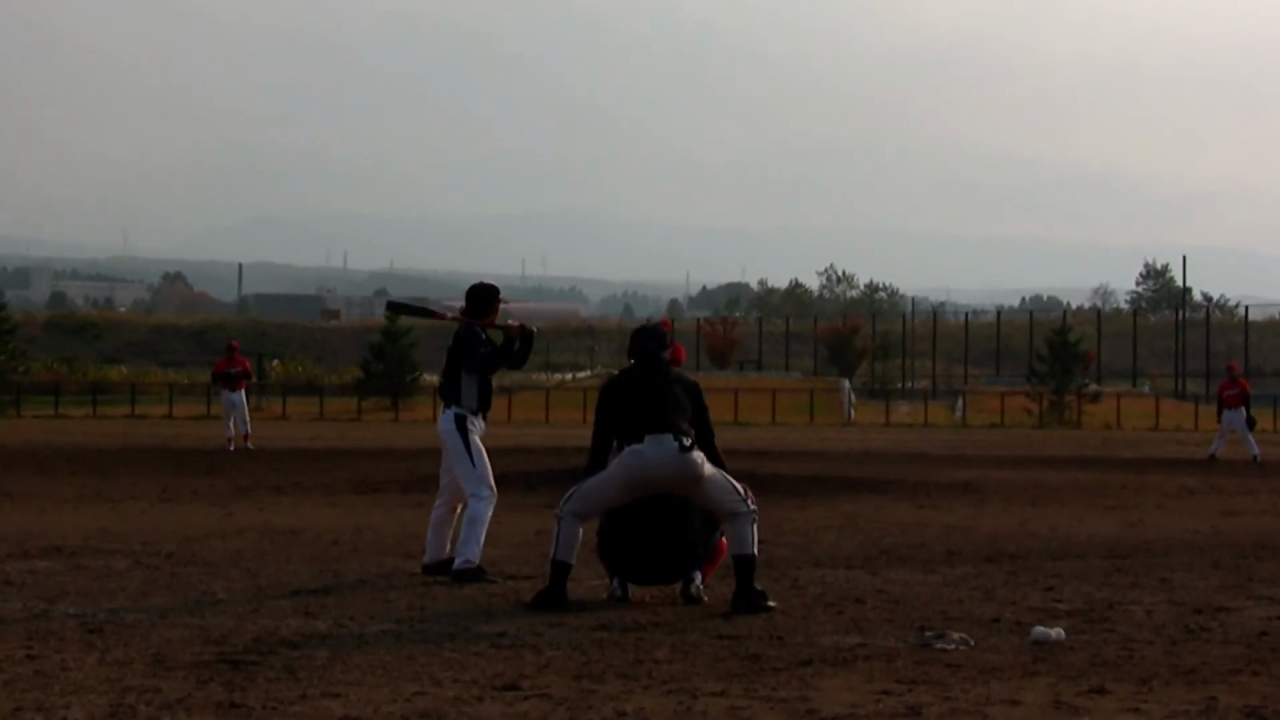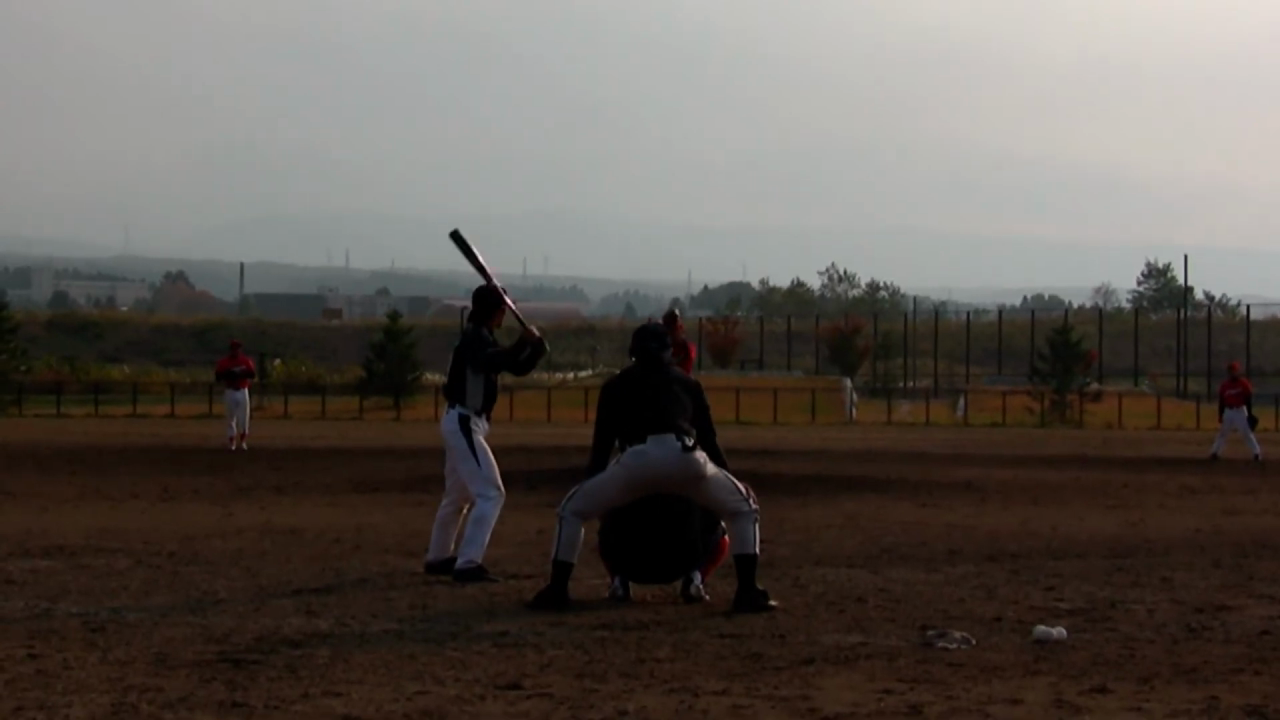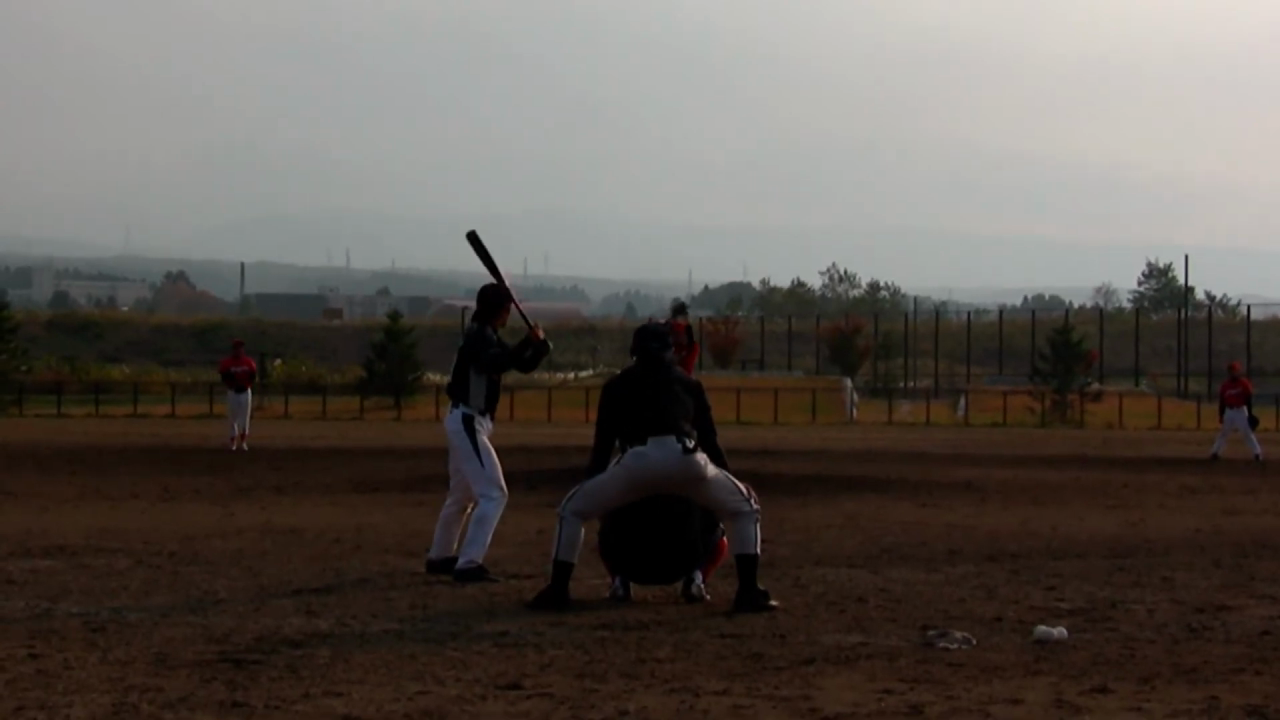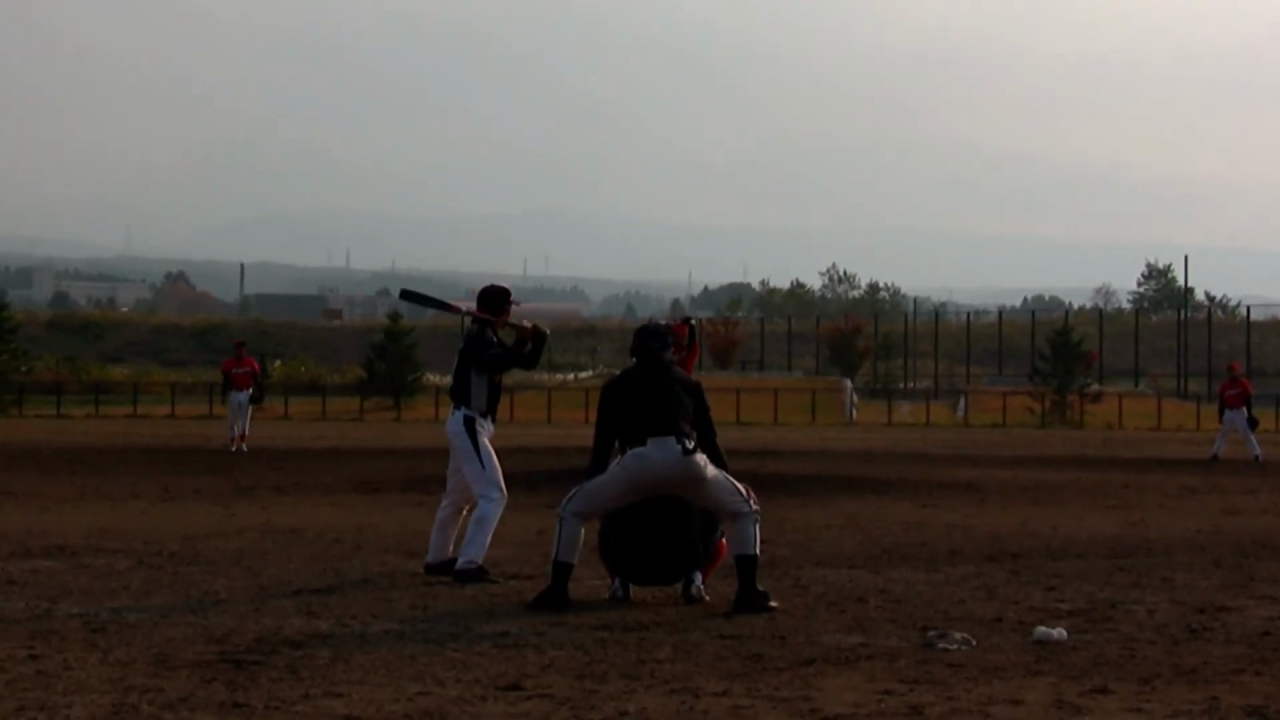
dt=0.3s
person 1, frame 1
left shoulder: (478, 337)
right shoulder: (468, 335)
left elbow: (514, 363)
right elbow: (486, 365)
left wrist: (524, 337)
right wrist: (509, 339)
left hip: (459, 422)
right hip: (460, 422)
left knee: (452, 495)
right knee: (483, 493)
left ankle: (434, 559)
right ankle: (465, 565)
person 1, frame 2
left shoulder: (484, 338)
right shoulder: (475, 335)
left elbow: (518, 368)
right elbow: (494, 364)
left wrist: (536, 348)
right wrist: (523, 342)
left hip: (464, 422)
right hip: (464, 423)
left knee: (457, 495)
right knee: (490, 493)
left ankle: (438, 557)
right ankle: (467, 565)
person 1, frame 3
left shoulder: (488, 336)
right shoulder: (478, 335)
left elbow: (524, 366)
right elbow: (497, 365)
left wrist: (539, 346)
right wrist: (527, 342)
left hip: (467, 421)
right hip: (467, 422)
left knee: (462, 494)
right knee: (493, 493)
left ankle: (440, 556)
right ankle: (468, 564)
person 1, frame 4
left shoulder: (489, 338)
right shoulder: (479, 336)
left elbow: (527, 363)
right elbow: (496, 366)
left wrist: (537, 338)
right wrist: (522, 340)
left hip: (468, 423)
right hip: (468, 424)
left knee: (458, 496)
right knee: (493, 495)
left ankle: (437, 558)
right ankle: (468, 565)
person 2, frame 1
left shoulder: (615, 385)
right shoulder: (685, 383)
left elbow: (601, 444)
right elbow: (707, 439)
left wrist: (588, 484)
right wrist: (725, 477)
left hip: (635, 461)
right hip: (684, 458)
left knee: (571, 510)
right knee: (742, 508)
left ankle: (556, 591)
right ankle: (746, 592)
person 2, frame 2
left shoulder: (616, 385)
right shoulder: (687, 382)
left elbow: (602, 443)
right elbow: (708, 438)
left wrist: (591, 483)
right wrist: (727, 475)
left hip: (637, 461)
right hip: (686, 458)
left knee: (573, 509)
right knee: (743, 507)
left ankle: (557, 591)
right ankle: (748, 592)
person 2, frame 3
left shoulder: (617, 385)
right shoulder: (688, 383)
left elbow: (603, 444)
right elbow: (709, 439)
left wrist: (591, 483)
right wrist: (726, 477)
left hip: (637, 462)
right hip: (686, 460)
left knee: (572, 509)
right knee: (745, 507)
left ankle: (558, 591)
right ankle: (748, 592)
person 2, frame 4
left shoulder: (616, 386)
right shoulder: (688, 383)
left elbow: (603, 444)
right elbow: (708, 439)
left wrist: (590, 482)
right wrist: (727, 477)
left hip: (637, 463)
right hip: (686, 461)
left knee: (573, 510)
right knee: (744, 508)
left ankle: (557, 592)
right ankle: (748, 593)
